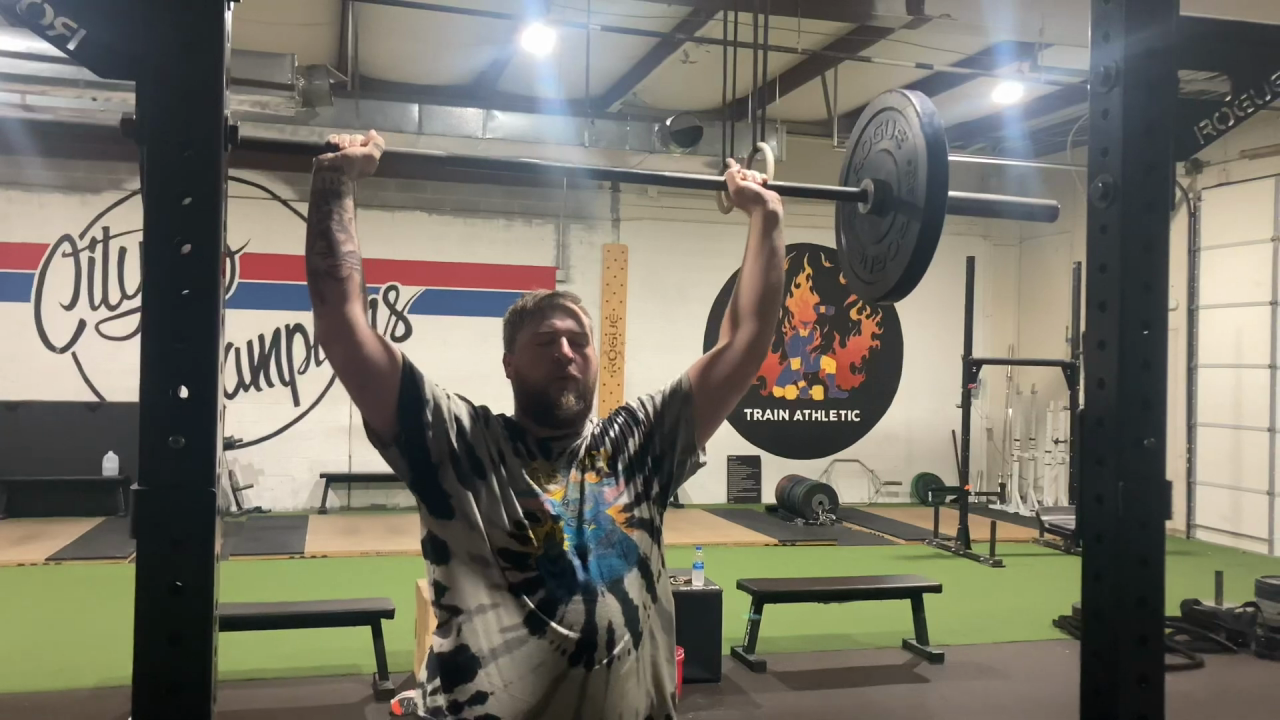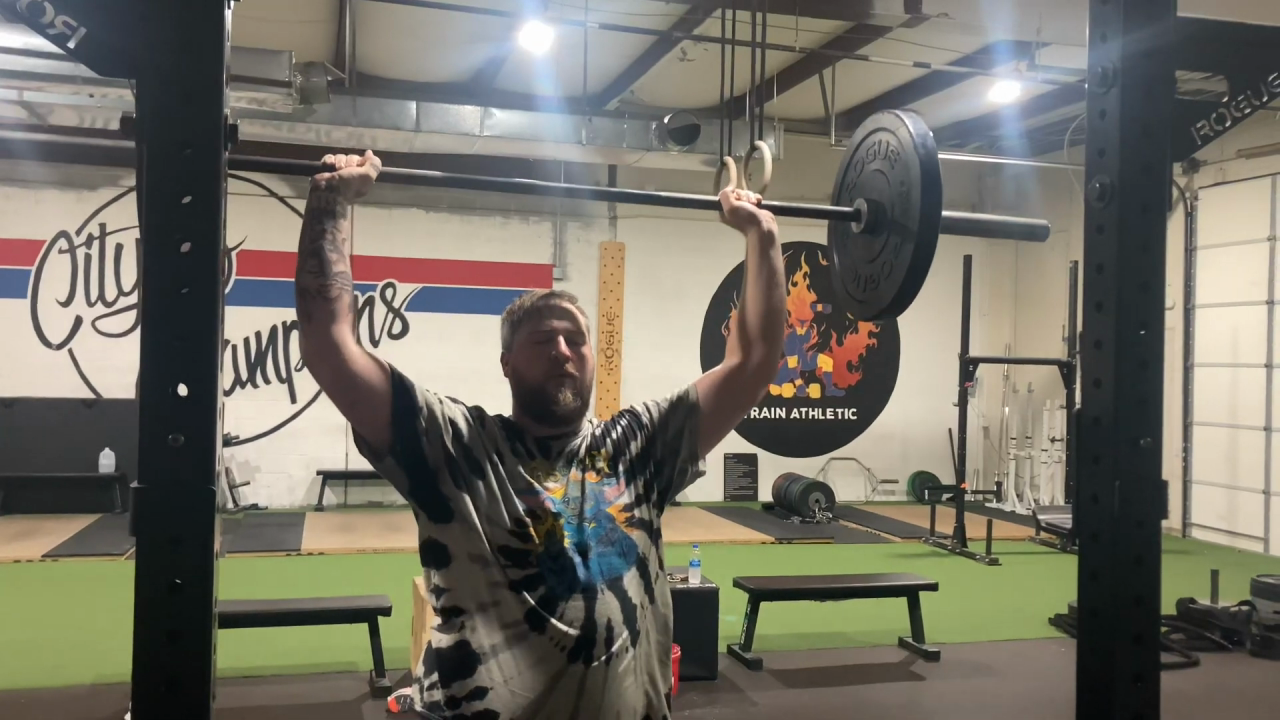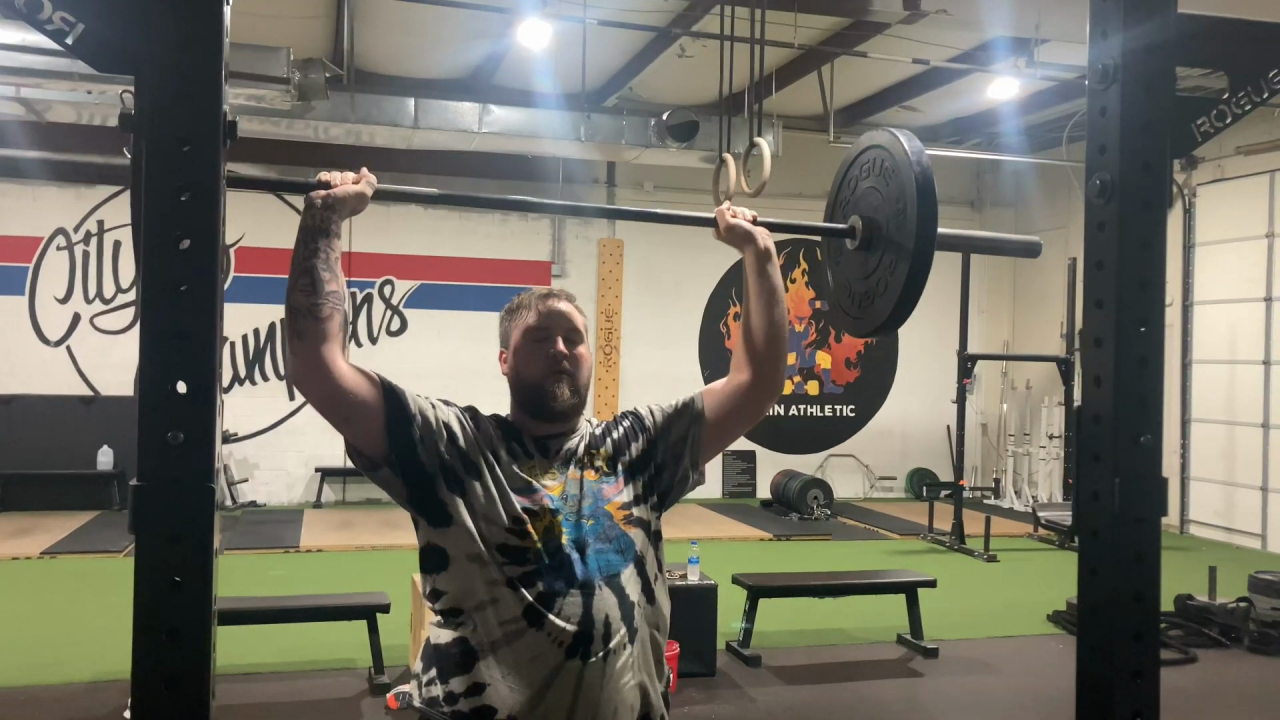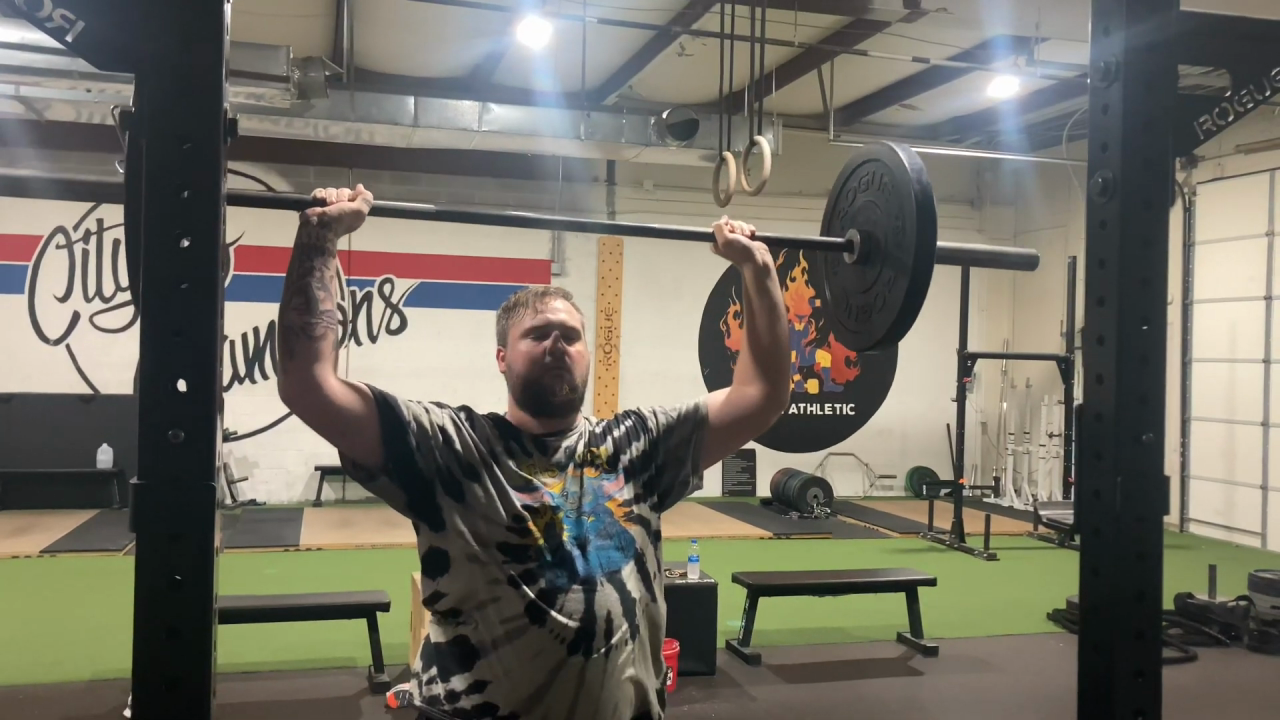
dt=0.4s
person 1, frame 1
left shoulder: (639, 446)
right shoulder: (459, 448)
left elbow: (745, 342)
right elbow: (341, 327)
left wrist: (764, 218)
right wrist: (336, 183)
person 1, frame 2
left shoulder: (636, 447)
right shoulder: (455, 448)
left elbow: (753, 363)
right elbow: (327, 348)
left wrist: (760, 237)
right wrist: (331, 200)
person 1, frame 3
left shoulder: (636, 447)
right shoulder: (452, 448)
left elbow: (757, 382)
right elbow: (316, 368)
left wrist: (758, 253)
right wrist: (324, 219)
person 1, frame 4
left shoulder: (636, 444)
right shoulder: (449, 446)
left elbow: (761, 397)
right elbow: (308, 387)
left wrist: (756, 269)
right wrist: (320, 236)
